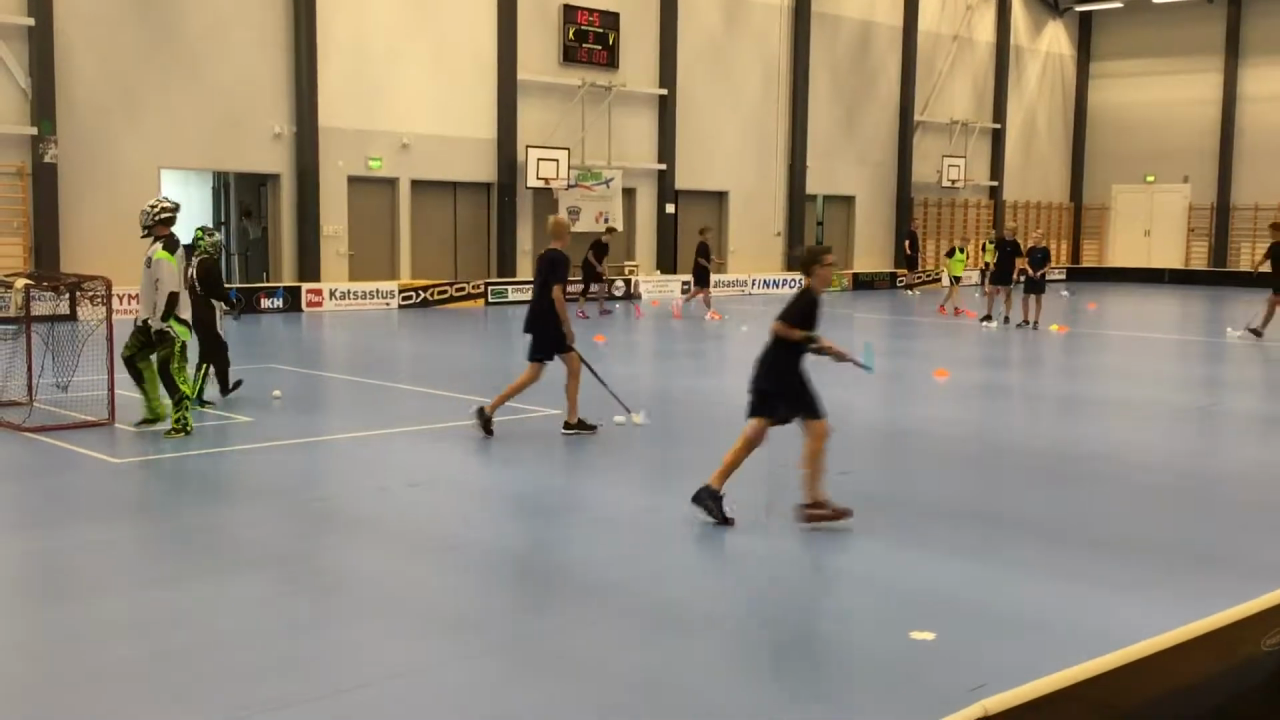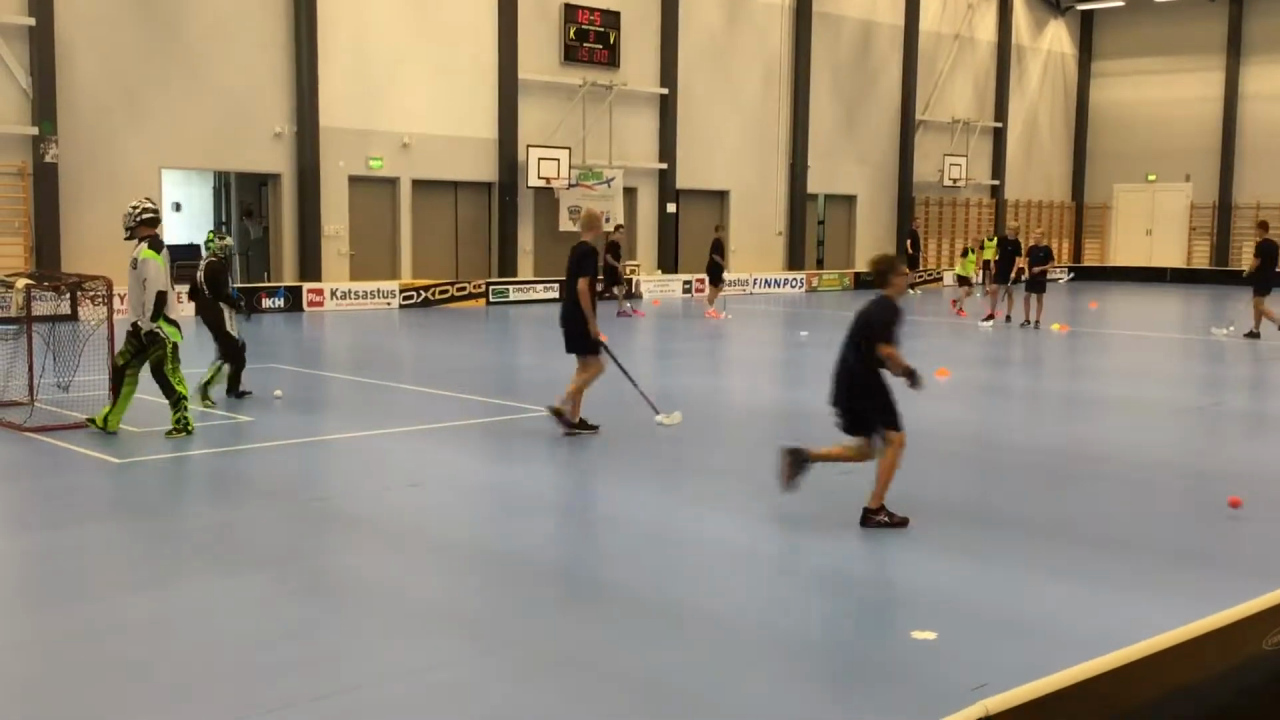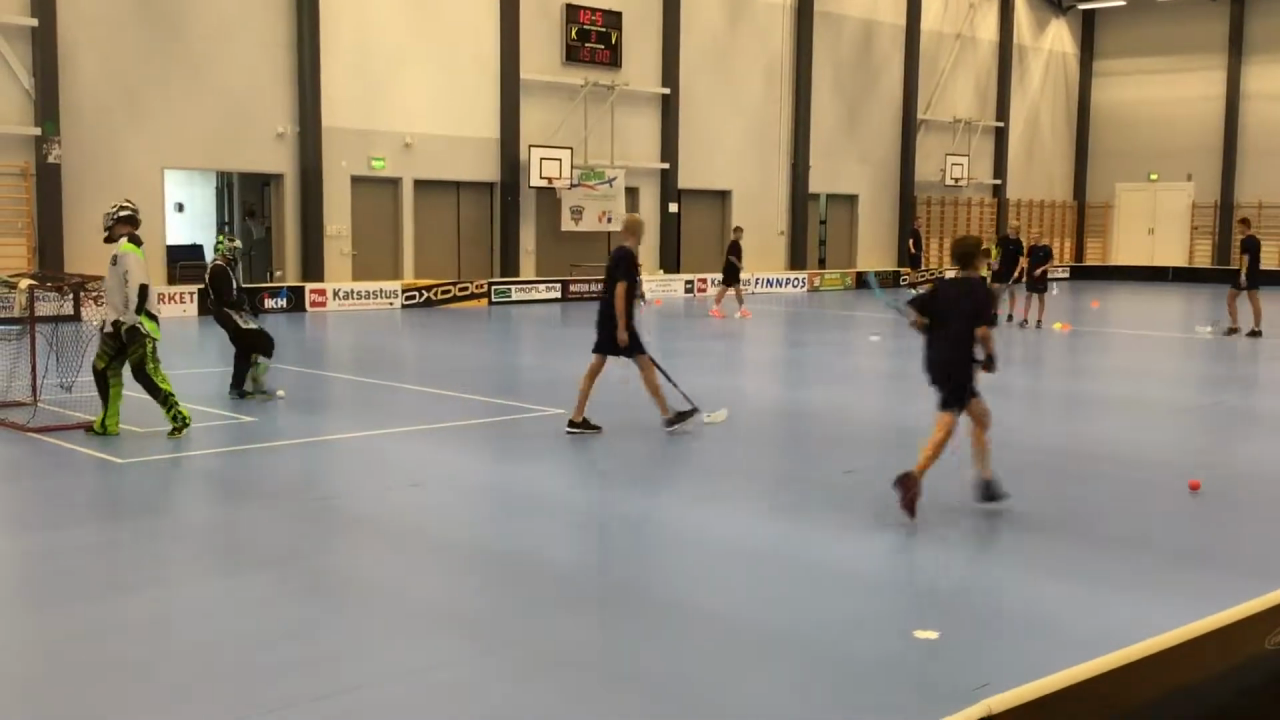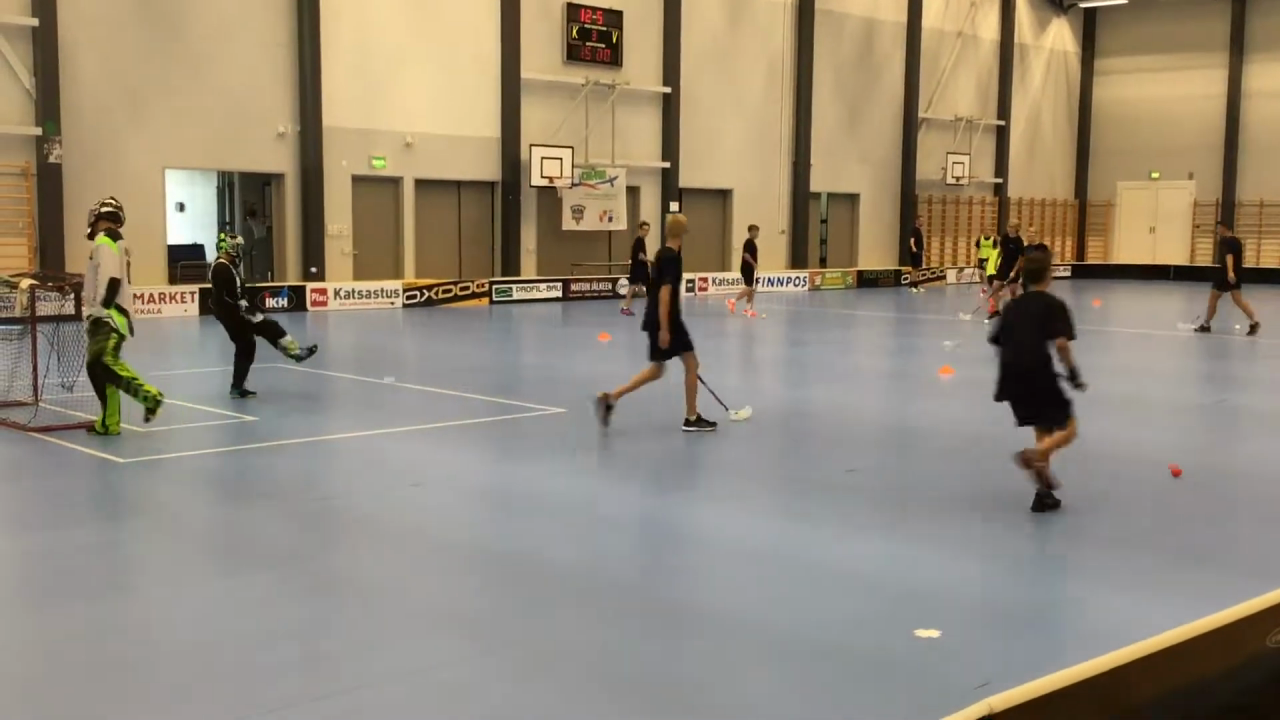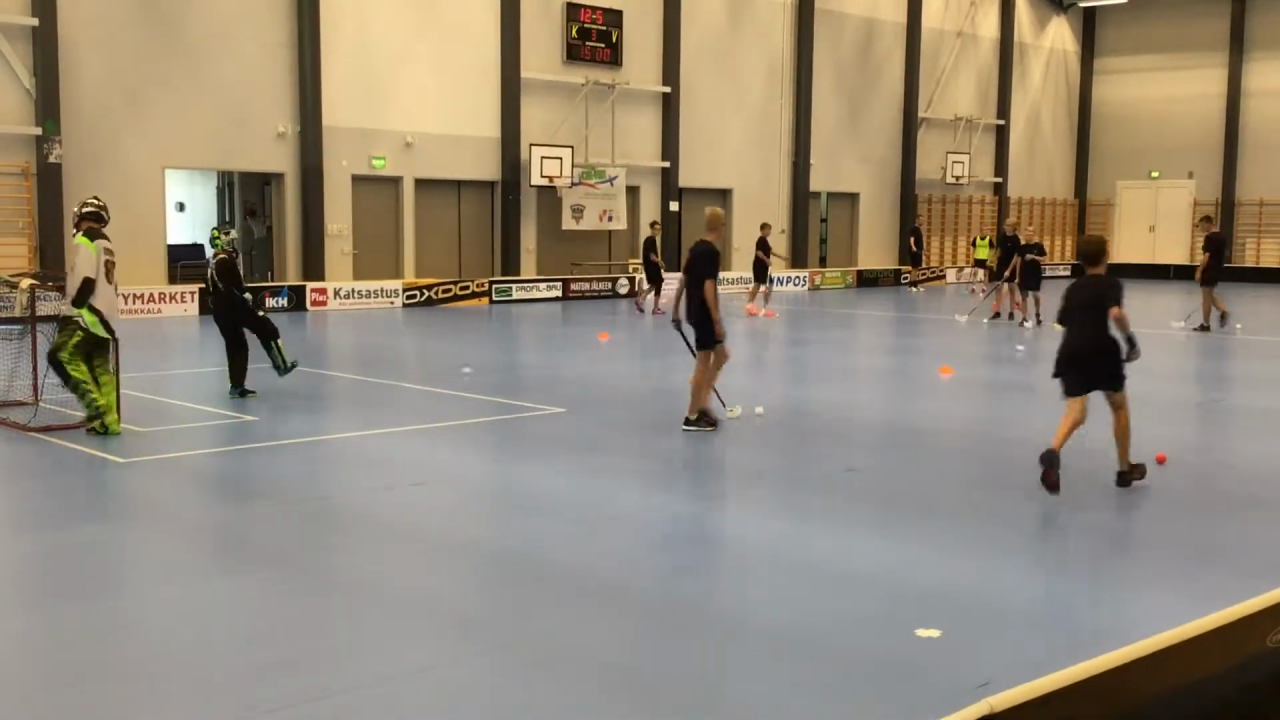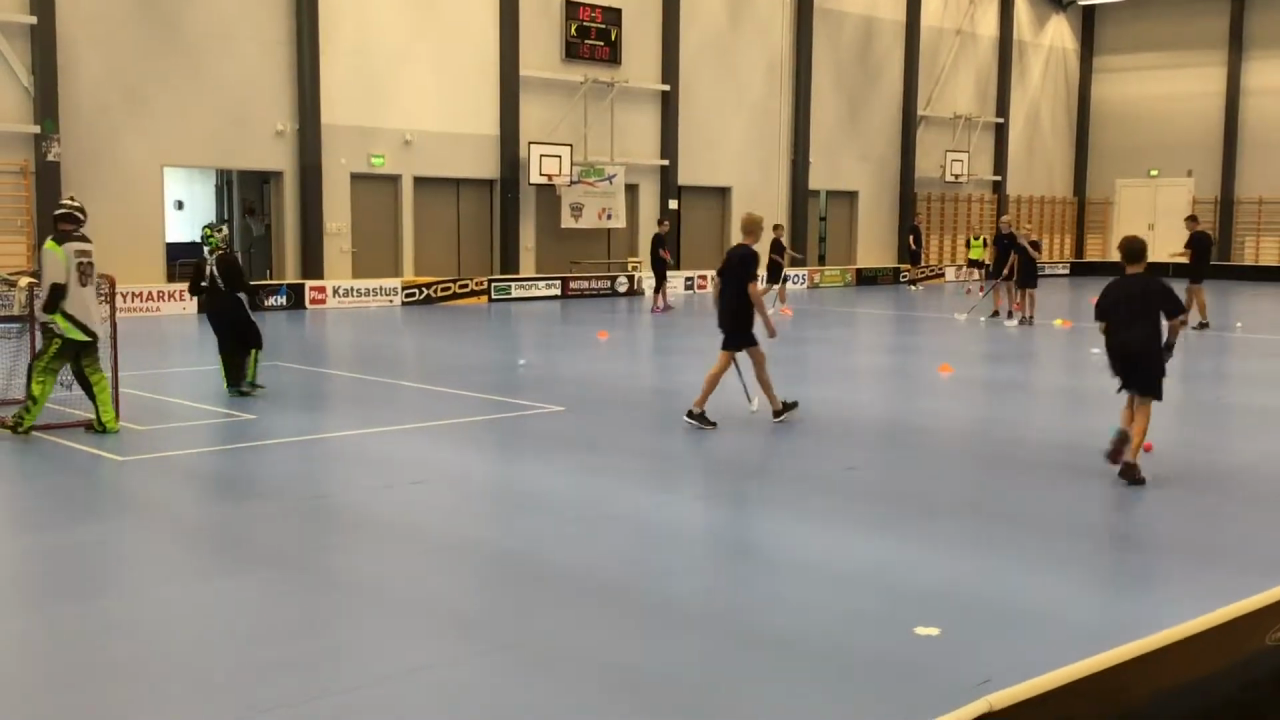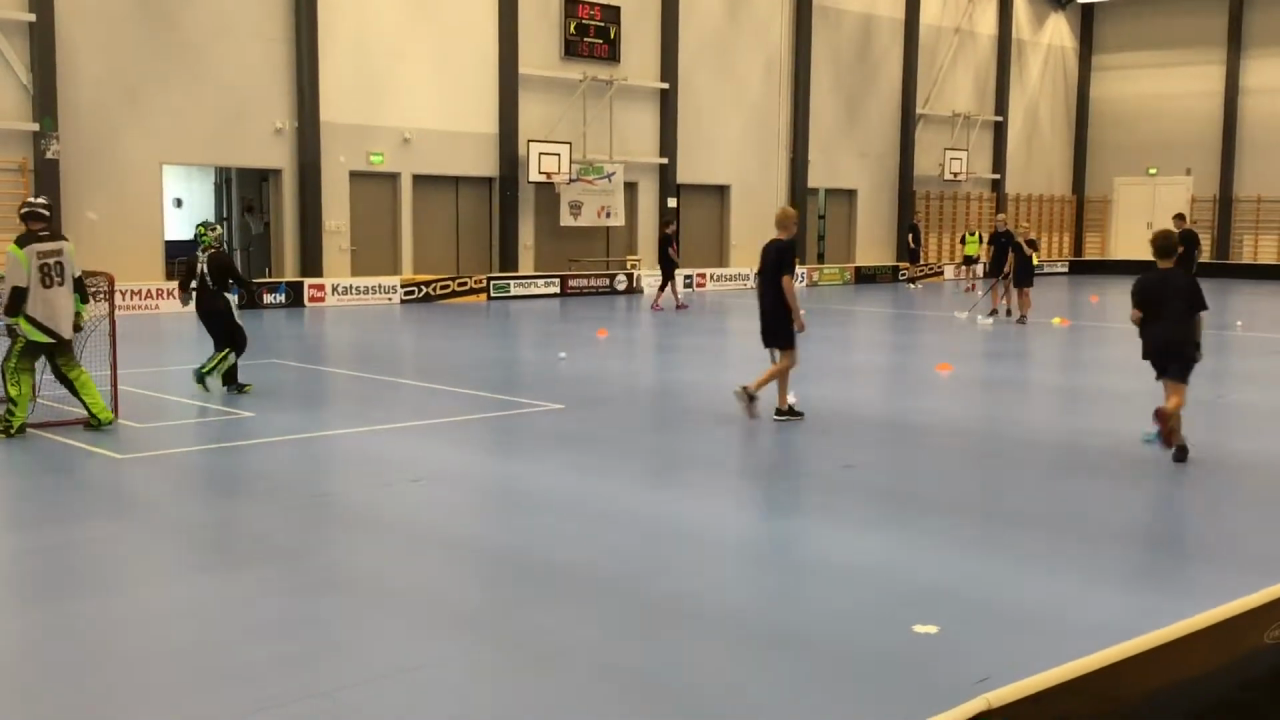
dt=0.2s
person 1, frame 1
left shoulder: (808, 298)
right shoulder: (807, 298)
right elbow: (779, 327)
left wrist: (823, 349)
right wrist: (814, 341)
left hip: (773, 370)
right hip: (782, 372)
left knee: (754, 435)
right knee: (818, 430)
left ankle: (712, 491)
right ankle: (813, 503)
person 1, frame 2
left shoulder: (873, 307)
right shoulder: (889, 309)
right elbow: (885, 350)
left wrist: (893, 367)
right wrist: (909, 372)
left hip: (849, 379)
right hip: (863, 381)
left knee: (864, 451)
right knee: (895, 441)
left ankle: (801, 457)
right ankle: (874, 510)
person 1, frame 3
left shoulder: (941, 287)
right shoulder: (982, 291)
left elbow: (916, 316)
right elbow: (981, 332)
right wrist: (989, 356)
left hip: (938, 360)
right hip: (957, 363)
left knee: (981, 415)
right knee: (945, 426)
left ankle: (987, 481)
right ankle: (912, 478)
person 1, frame 4
left shoulder: (1013, 306)
right shoulder: (1054, 305)
left elbow: (999, 344)
right elbow: (1060, 343)
right wrist: (1073, 372)
left hip: (1011, 377)
right hip: (1037, 374)
left knee: (1045, 433)
right knee: (1067, 429)
left ankle: (1044, 493)
right ankle: (1033, 457)
person 1, frame 5
left shoulder: (1073, 289)
right shoulder: (1109, 285)
right elbow: (1115, 313)
right wrist: (1130, 340)
left hip: (1071, 351)
right hip: (1099, 350)
left knee: (1076, 414)
right knee: (1119, 406)
left ankle: (1053, 453)
right ankle: (1125, 469)
person 1, frame 6
left shoulder: (1112, 288)
right shoulder: (1158, 286)
left elbow: (1101, 326)
right elbow: (1177, 320)
right wrist: (1168, 346)
left hip: (1119, 351)
right hip: (1147, 351)
left knee: (1134, 399)
right knee: (1143, 410)
left ankle: (1123, 435)
right ankle: (1130, 463)
person 1, frame 7
left shoulder: (1144, 282)
right shoulder: (1188, 280)
left elbow: (1136, 316)
right elbow: (1197, 317)
right wrist: (1197, 345)
left hip: (1155, 343)
right hip: (1182, 342)
left knee: (1170, 391)
right knee: (1177, 397)
left ankle: (1179, 444)
right ankle: (1166, 413)
person 2, frame 1
left shoulder: (164, 252)
right shoulder: (161, 243)
left elbow: (169, 292)
left wrist: (160, 323)
left hip: (169, 321)
right hip: (154, 317)
left knee: (171, 370)
right knee: (132, 356)
left ankle: (182, 422)
right ankle: (155, 408)
person 2, frame 2
left shoulder: (150, 251)
right shoulder: (146, 245)
left elbow: (157, 292)
left wrist: (149, 325)
left hip: (158, 323)
right hip: (143, 322)
left knee: (165, 373)
right knee: (123, 367)
left ankle: (183, 422)
right ankle: (109, 420)
person 2, frame 3
left shoulder: (127, 245)
right shoulder: (125, 245)
left elbow: (139, 287)
left wrist: (131, 320)
right wrist: (115, 320)
left hip: (134, 323)
right hip: (118, 322)
left knee: (145, 371)
right knee: (104, 368)
left ankle: (179, 417)
right ankle: (107, 423)
person 2, frame 4
left shoulder: (104, 239)
right shoulder: (113, 240)
left elbow: (111, 280)
left wrist: (101, 311)
left hip: (108, 316)
right hip: (104, 316)
left knee: (103, 362)
right knee: (97, 368)
left ankle: (149, 396)
right ankle: (108, 423)
person 2, frame 5
left shoulder: (85, 239)
right shoulder: (105, 242)
left elbow: (85, 280)
left wrist: (71, 310)
left hip: (87, 315)
right hip: (104, 315)
left knee: (61, 356)
right knee: (99, 368)
left ankle: (94, 403)
right ankle: (107, 421)
person 2, frame 6
left shoulder: (55, 244)
right shoulder: (87, 244)
left elbow: (55, 286)
left wrist: (45, 317)
left hip: (67, 320)
right hip: (89, 319)
left knee: (43, 368)
right knee: (90, 369)
left ankle: (24, 421)
right ankle: (106, 420)
person 2, frame 7
left shoulder: (20, 246)
right shoulder: (62, 242)
right elbow: (77, 280)
right wrist: (79, 310)
left hip: (35, 322)
right hip: (63, 320)
right knee: (69, 368)
right ankle: (101, 415)
person 3, frame 1
left shoulder: (543, 257)
right shoulder: (560, 259)
right elbow: (557, 294)
right wrist: (567, 326)
left hip: (542, 321)
right hip: (546, 324)
left knee: (574, 364)
right knee: (532, 374)
left ankle: (572, 421)
right ankle: (488, 411)
person 3, frame 2
left shoulder: (576, 249)
right shoulder: (589, 251)
right elbow: (582, 287)
right wrist: (592, 322)
left hip: (570, 316)
right hip: (578, 318)
left knee: (584, 366)
right knee: (595, 366)
left ankle: (574, 419)
right ankle: (562, 407)
person 3, frame 3
left shoulder: (617, 253)
right shoulder: (628, 256)
right elbow: (620, 291)
right wrist: (622, 327)
left hip: (607, 319)
right hip: (617, 321)
left knee: (596, 367)
right knee: (646, 367)
left ankle: (577, 419)
right ankle: (668, 416)
person 3, frame 4
left shoulder: (662, 255)
right shoulder: (672, 258)
right elbow: (665, 293)
right wrist: (664, 329)
left hip: (654, 320)
right hip: (667, 321)
left knee: (655, 371)
right knee: (691, 364)
left ankle: (610, 399)
right ankle: (692, 418)
person 3, frame 5
left shoulder: (696, 248)
right shoulder: (711, 252)
left elbow: (683, 281)
right elbow: (709, 288)
left wrist: (675, 310)
right wrist: (718, 322)
left hip: (695, 312)
right hip: (704, 315)
left knee: (722, 356)
right knee: (703, 364)
left ankle: (701, 406)
right ankle: (692, 417)
person 3, frame 6
left shoulder: (732, 253)
right shoulder: (750, 255)
left elbow: (718, 284)
right elbow: (752, 290)
left wrist: (720, 312)
right wrist: (767, 321)
left hip: (729, 315)
right hip: (739, 318)
left knee: (759, 359)
right knee: (722, 364)
left ankle: (777, 407)
right ankle: (696, 411)
person 3, frame 7
left shoulder: (767, 248)
right shoulder: (788, 248)
left elbow: (760, 281)
right elbow: (786, 283)
right wrist: (798, 315)
left hip: (767, 312)
right hip: (780, 313)
left knee: (782, 358)
right knee: (788, 361)
left ankle: (783, 407)
right ankle: (750, 390)
person 4, frame 1
left shoulder: (192, 263)
right shoulder: (211, 263)
left elbow: (186, 290)
right elbow: (219, 291)
right wrist: (232, 305)
left hip: (196, 310)
right hip: (208, 312)
left knee: (219, 349)
right knee: (210, 353)
left ankle: (225, 386)
right ankle: (196, 395)
person 4, frame 2
left shoulder: (203, 266)
right shoulder: (218, 266)
left elbow: (193, 295)
right elbow: (224, 294)
right wrist: (239, 305)
left hip: (208, 312)
right hip: (219, 313)
left knee: (236, 348)
right knee: (230, 353)
left ankle: (234, 389)
right ankle: (204, 387)
person 4, frame 3
left shoulder: (219, 268)
right shoulder: (220, 270)
right elbow: (225, 299)
left wrist: (242, 302)
right wrist: (242, 306)
left hip: (228, 313)
right hip: (229, 314)
left knee: (246, 348)
right knee: (264, 342)
left ankle: (236, 388)
right ankle: (258, 385)
person 4, frame 4
left shoulder: (227, 266)
right shoulder: (222, 268)
right elbow: (219, 298)
right wrist: (239, 307)
left hip: (231, 312)
right hip: (230, 313)
left knee: (245, 346)
right knee: (270, 328)
left ankle: (237, 388)
right ankle: (296, 353)
person 4, frame 5
left shoulder: (213, 263)
right shoulder: (227, 262)
right elbow: (231, 291)
right wrist: (247, 299)
left hip: (220, 311)
right hip: (235, 307)
left knee: (235, 346)
right knee: (267, 330)
left ankle: (237, 387)
right ankle: (282, 366)
person 4, frame 6
left shoulder: (203, 261)
right shoulder: (228, 258)
left elbow: (193, 290)
right elbow: (241, 284)
right wrist: (252, 292)
left hip: (213, 308)
right hip: (231, 306)
left knee: (228, 346)
right knee: (252, 341)
left ankle: (234, 385)
right ankle: (248, 381)
person 4, frame 7
left shoulder: (194, 259)
right shoulder: (221, 257)
left elbow: (183, 286)
right elbow: (238, 280)
left wrist: (197, 288)
right wrist: (248, 287)
left hip: (203, 306)
right hip: (220, 305)
left knee: (223, 343)
right knee: (237, 342)
left ankle: (232, 383)
right ankle: (204, 372)
